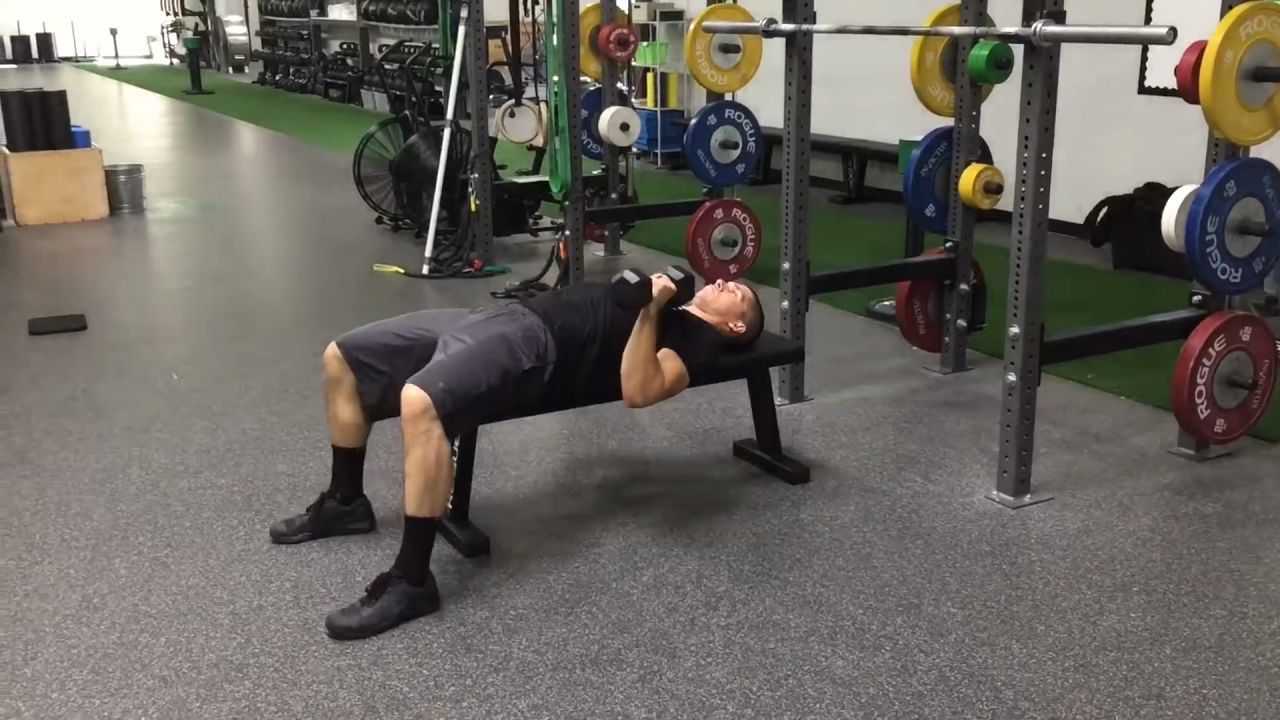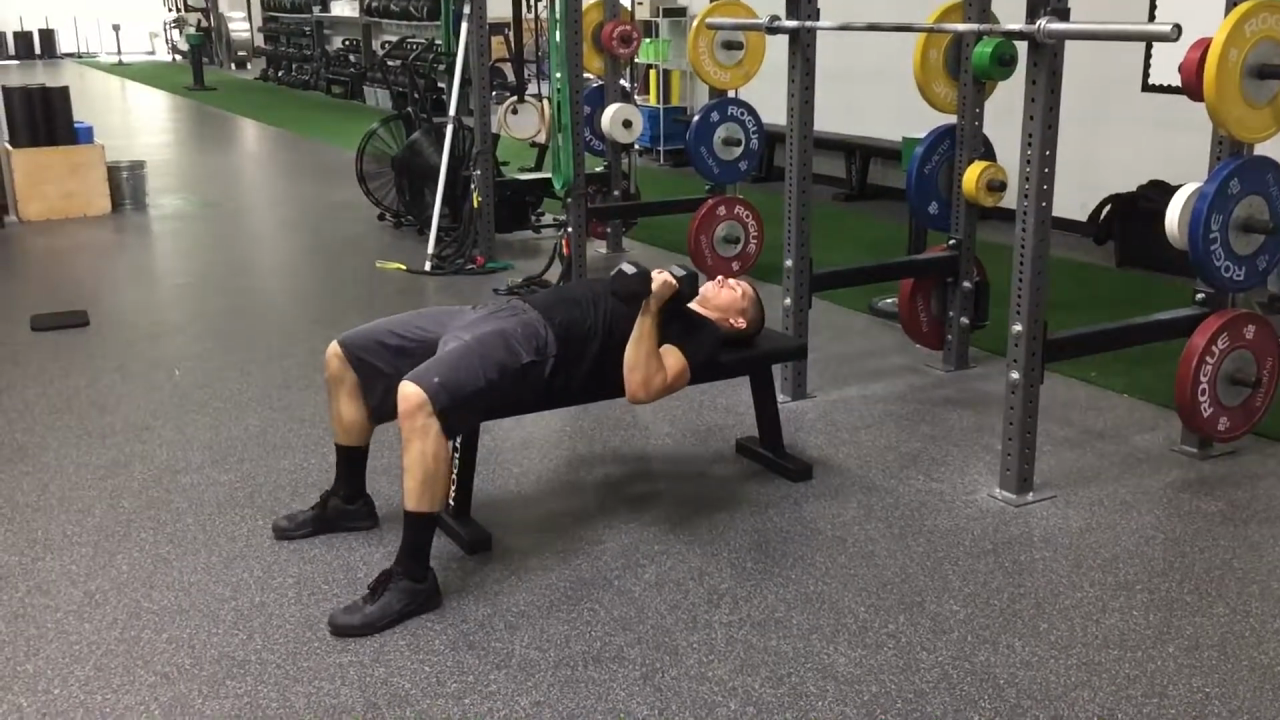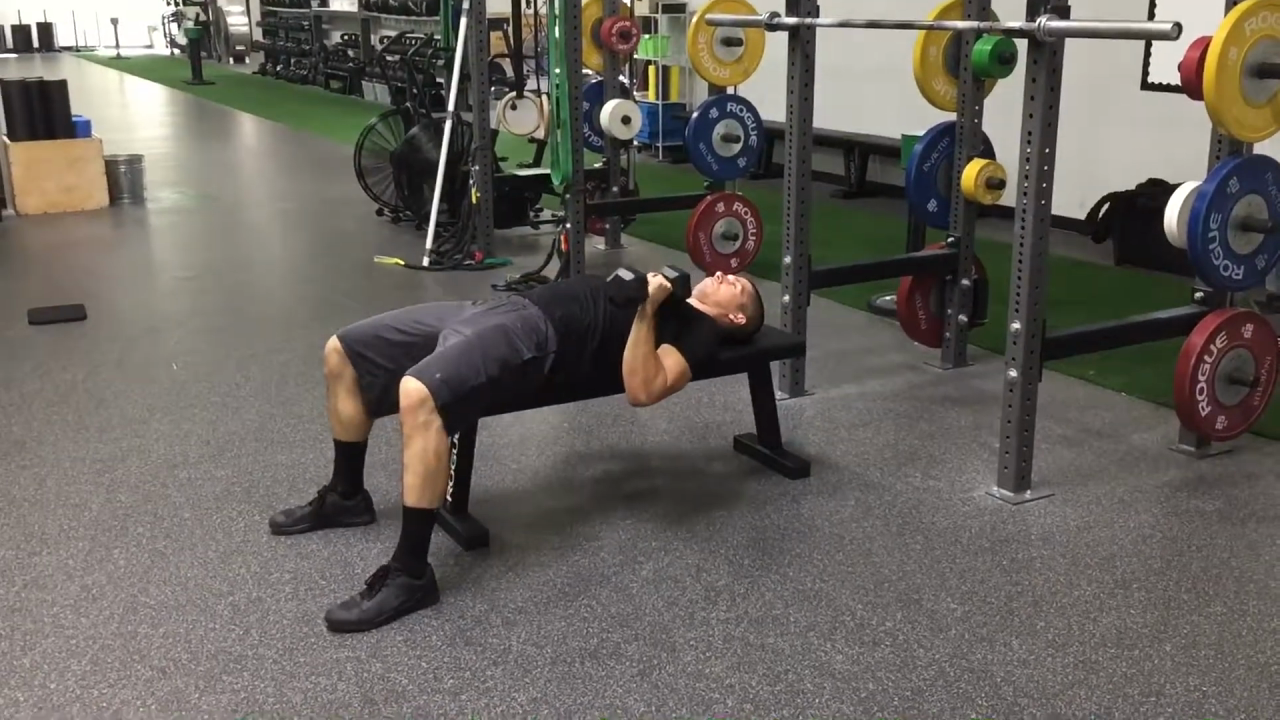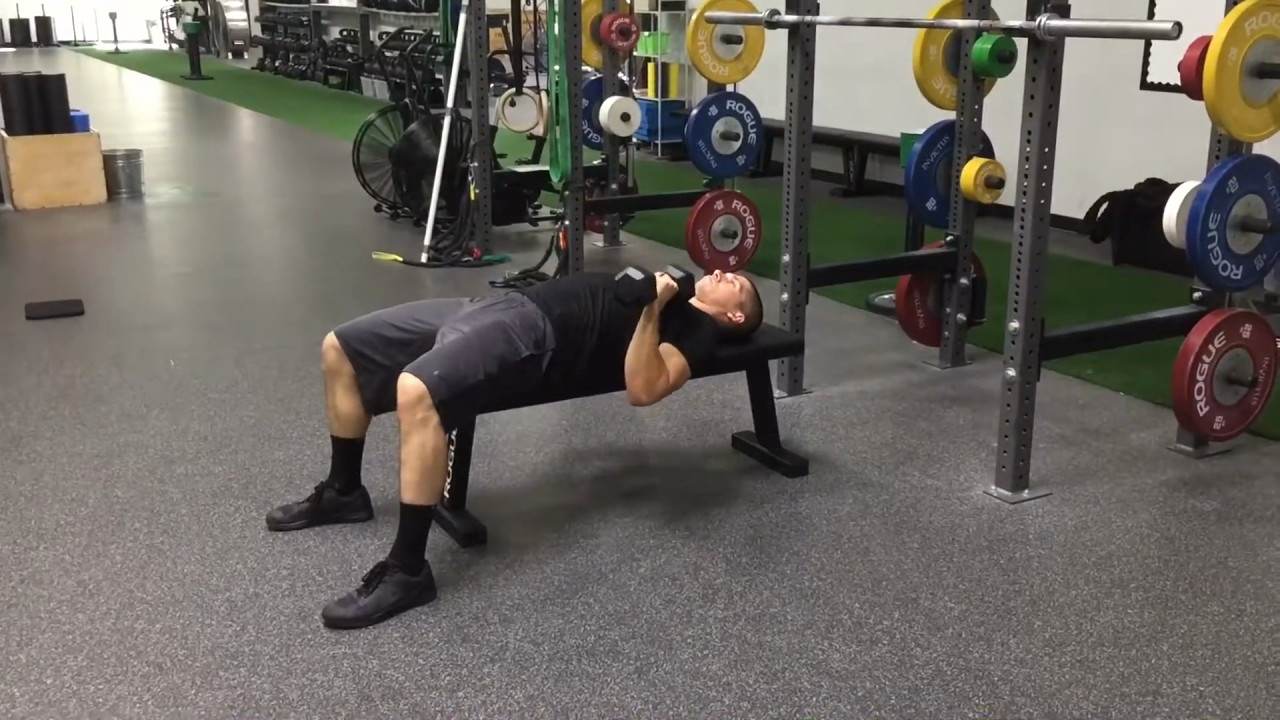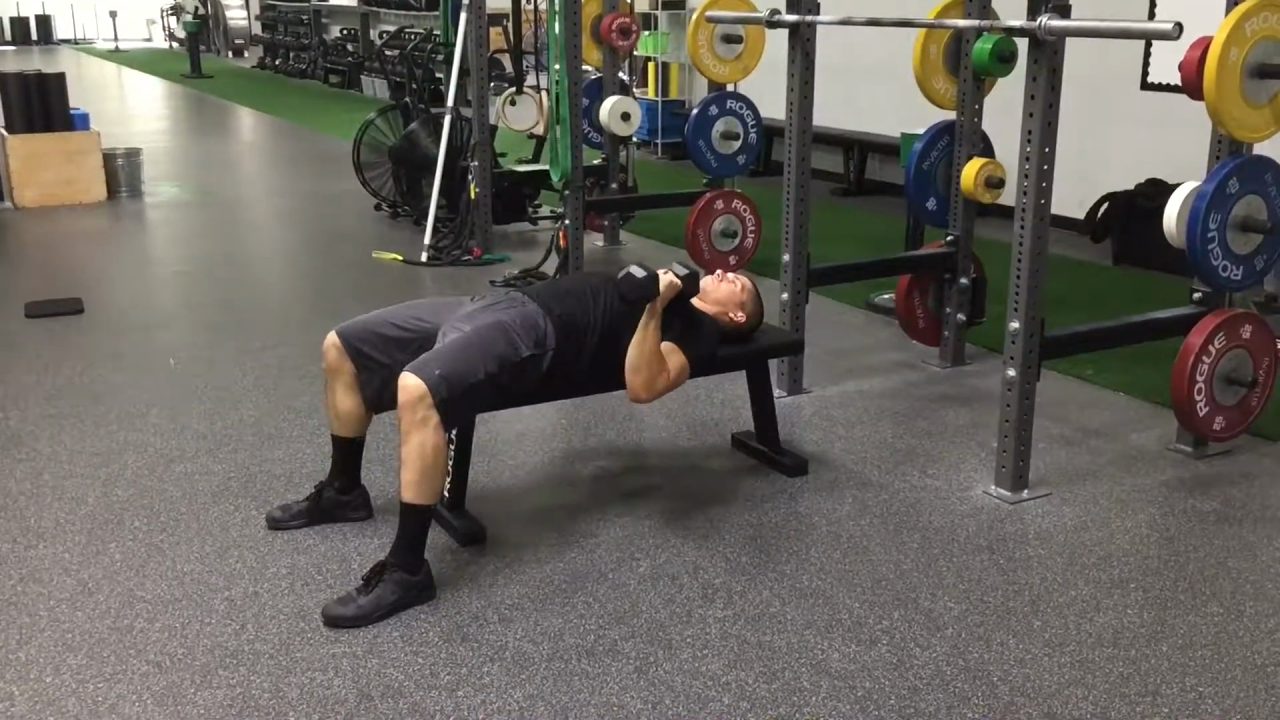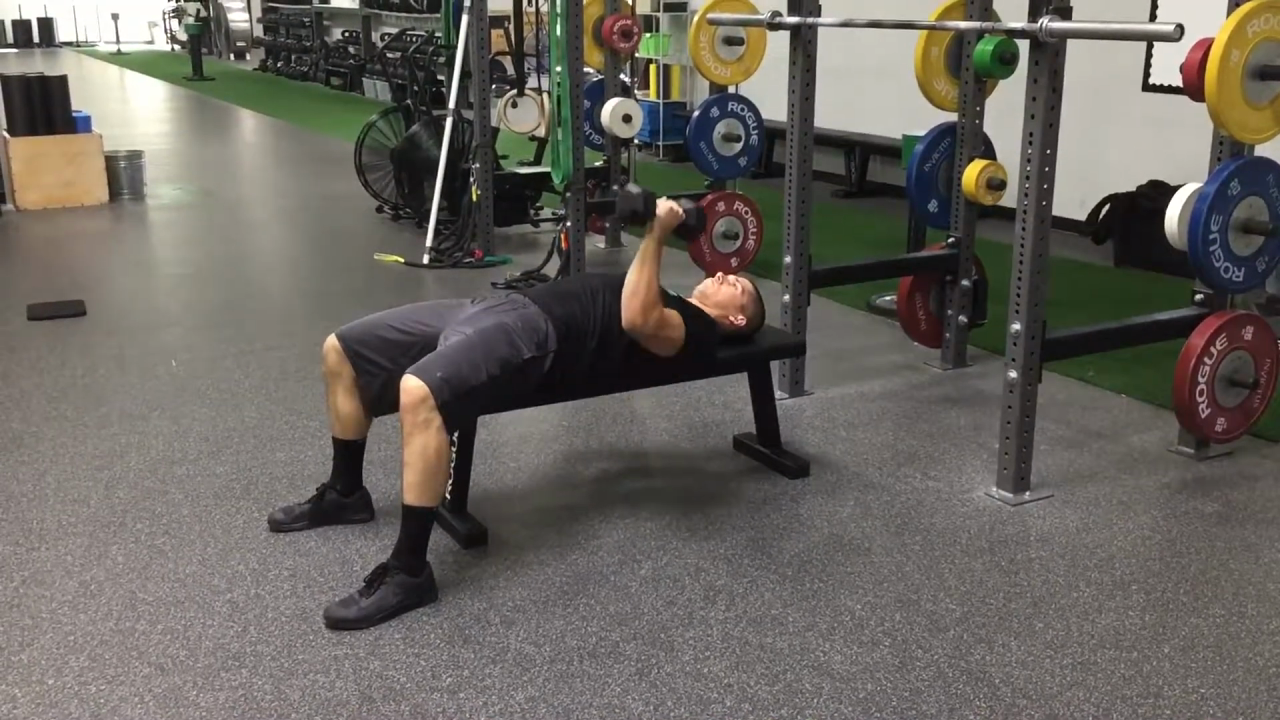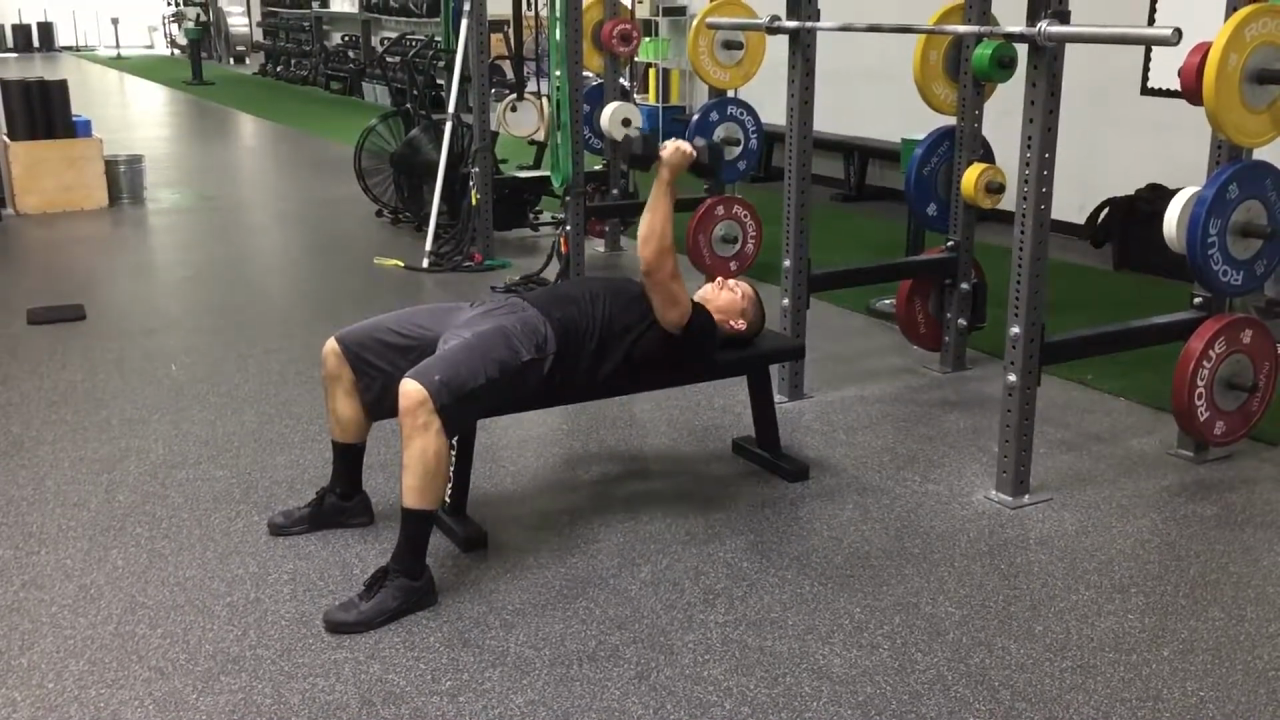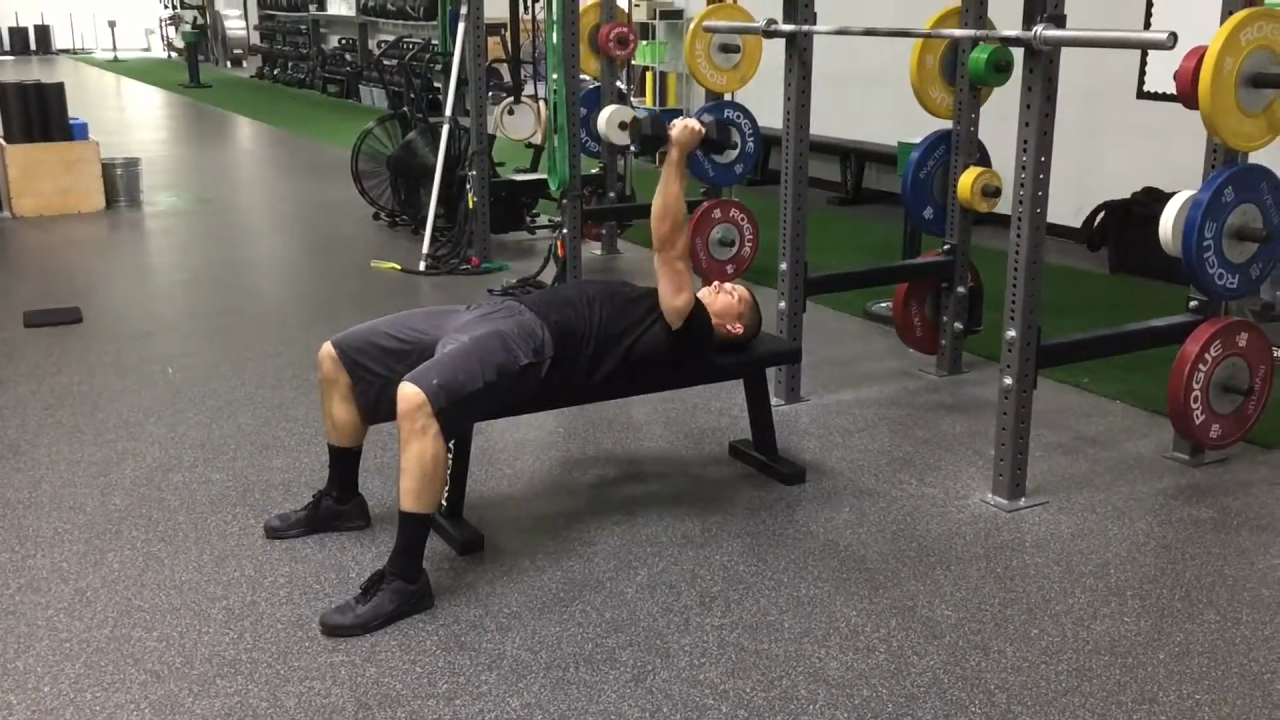
dt=0.3s
person 1, frame 1
left shoulder: (698, 337)
right shoulder: (656, 302)
left elbow: (638, 390)
left wrist: (650, 310)
left hip: (532, 347)
left knee: (420, 404)
right knee: (343, 359)
left ankle: (411, 580)
right ankle: (345, 503)
person 1, frame 2
left shoulder: (698, 332)
right shoulder: (663, 305)
left elbow: (640, 386)
left wrist: (652, 305)
left hip: (533, 343)
left knee: (417, 400)
right knee: (343, 358)
left ankle: (412, 577)
right ankle: (348, 500)
person 1, frame 3
left shoulder: (697, 329)
right shoulder: (663, 298)
left elbow: (641, 389)
left wrist: (647, 308)
left hip: (533, 337)
left knee: (419, 396)
right knee: (343, 352)
left ankle: (410, 573)
right ankle: (346, 496)
person 1, frame 4
left shoulder: (696, 327)
right shoulder: (664, 300)
left elbow: (642, 389)
left wrist: (653, 307)
left hip: (531, 334)
left knee: (416, 392)
right knee: (341, 349)
left ankle: (407, 570)
right ankle: (343, 491)
person 1, frame 5
left shoulder: (697, 329)
right shoulder: (663, 313)
left elbow: (641, 386)
left wrist: (657, 303)
left hip: (533, 335)
left knee: (417, 391)
right knee: (341, 348)
left ankle: (407, 570)
right ankle: (343, 492)
person 1, frame 6
left shoulder: (695, 331)
right shoulder: (664, 302)
left elbow: (634, 320)
left wrist: (656, 232)
left hip: (533, 335)
left knee: (419, 393)
right knee: (341, 351)
left ankle: (409, 571)
right ankle: (345, 493)
person 1, frame 7
left shoulder: (692, 331)
right shoulder: (664, 308)
left elbow: (655, 266)
left wrist: (667, 176)
left hip: (533, 339)
left knee: (418, 398)
right knee: (340, 355)
left ankle: (408, 576)
right ankle: (344, 497)
person 1, frame 8
left shoulder: (688, 332)
right shoulder: (655, 307)
left elbow: (669, 247)
left wrist: (678, 154)
left hip: (529, 342)
left knee: (416, 400)
right knee: (336, 358)
left ankle: (405, 578)
right ankle: (341, 499)
